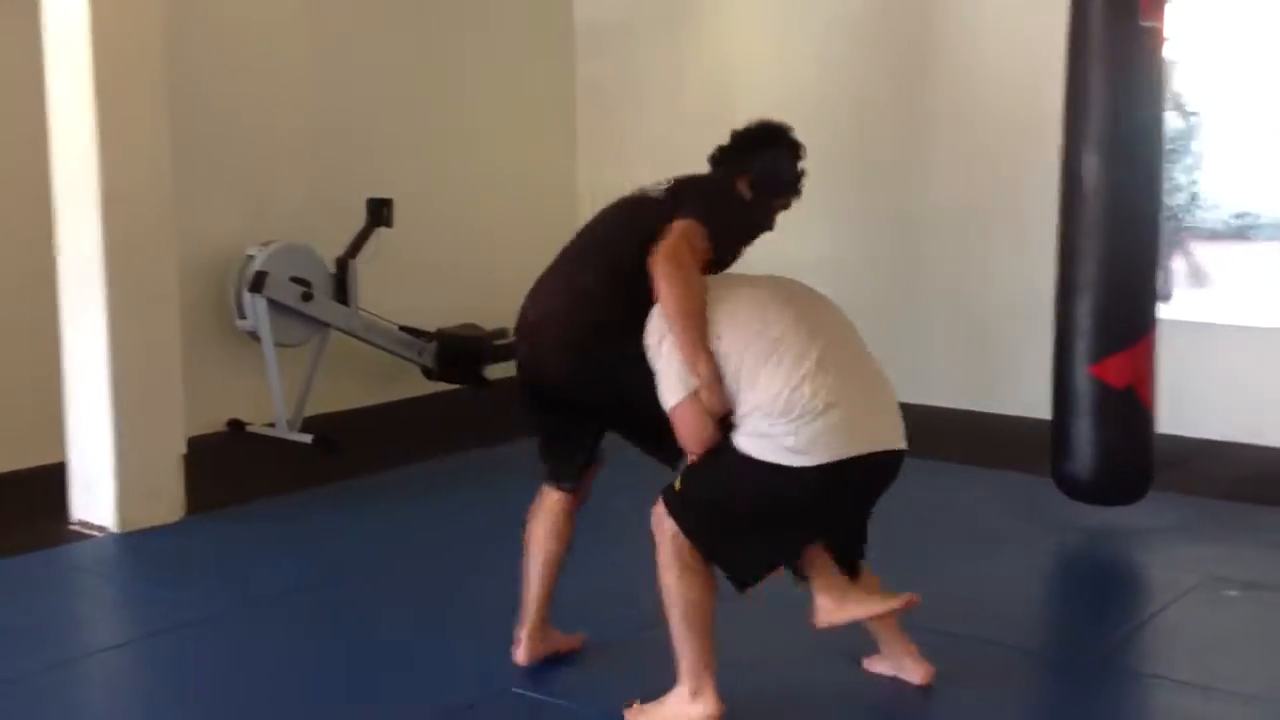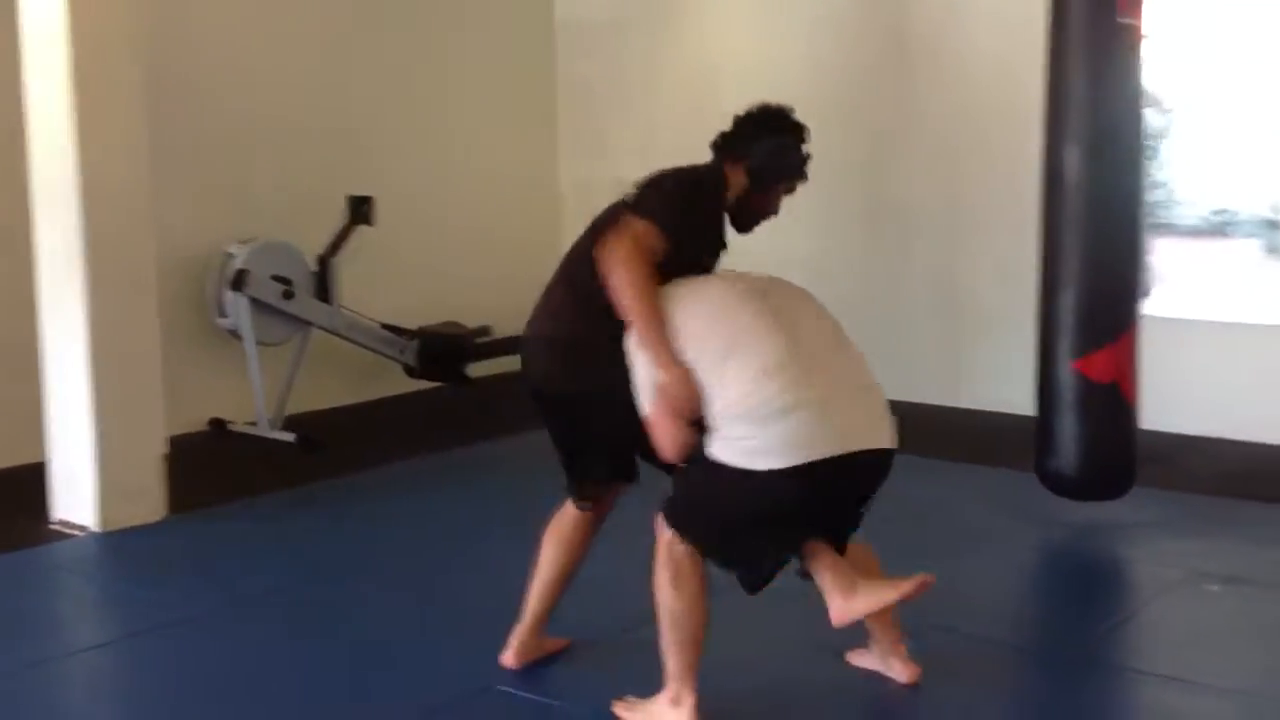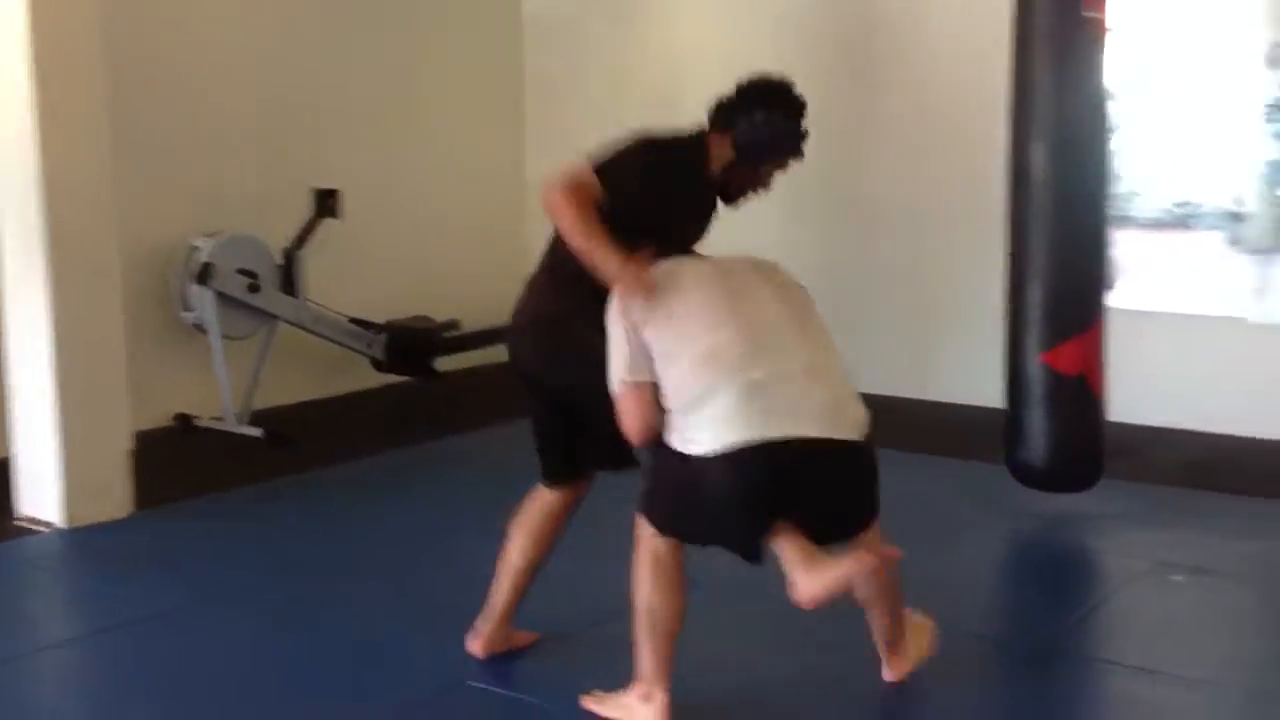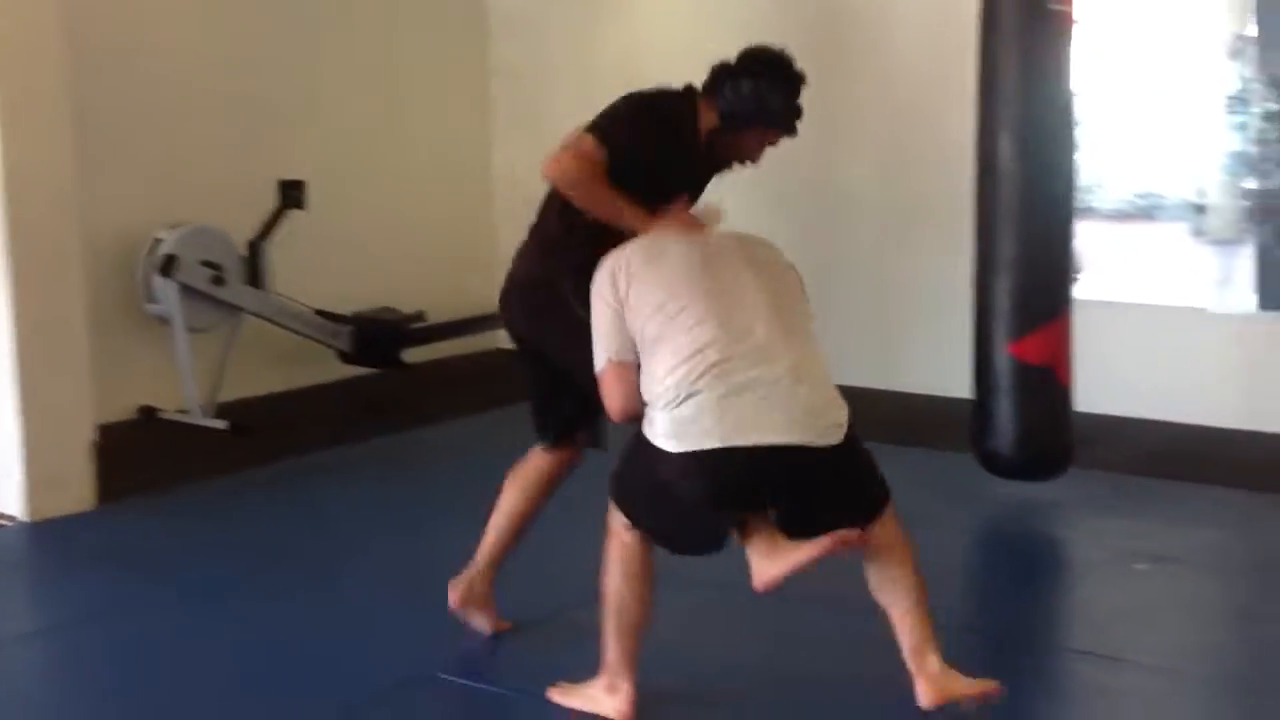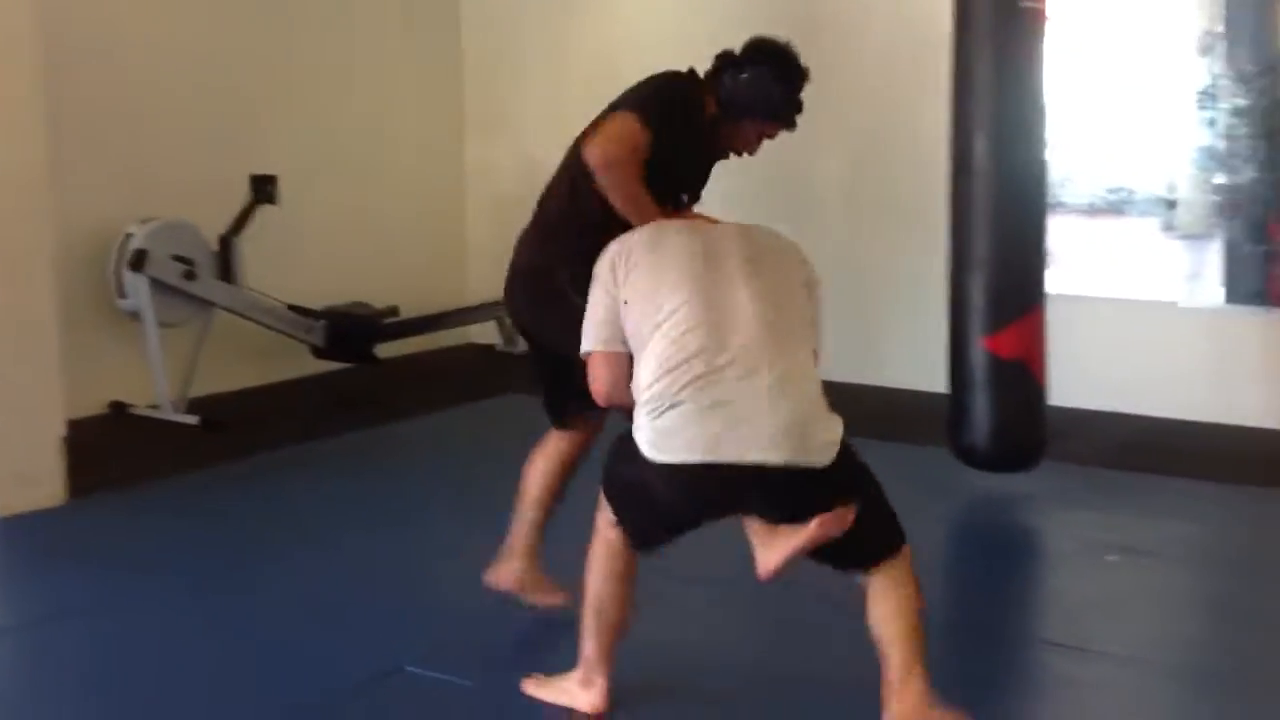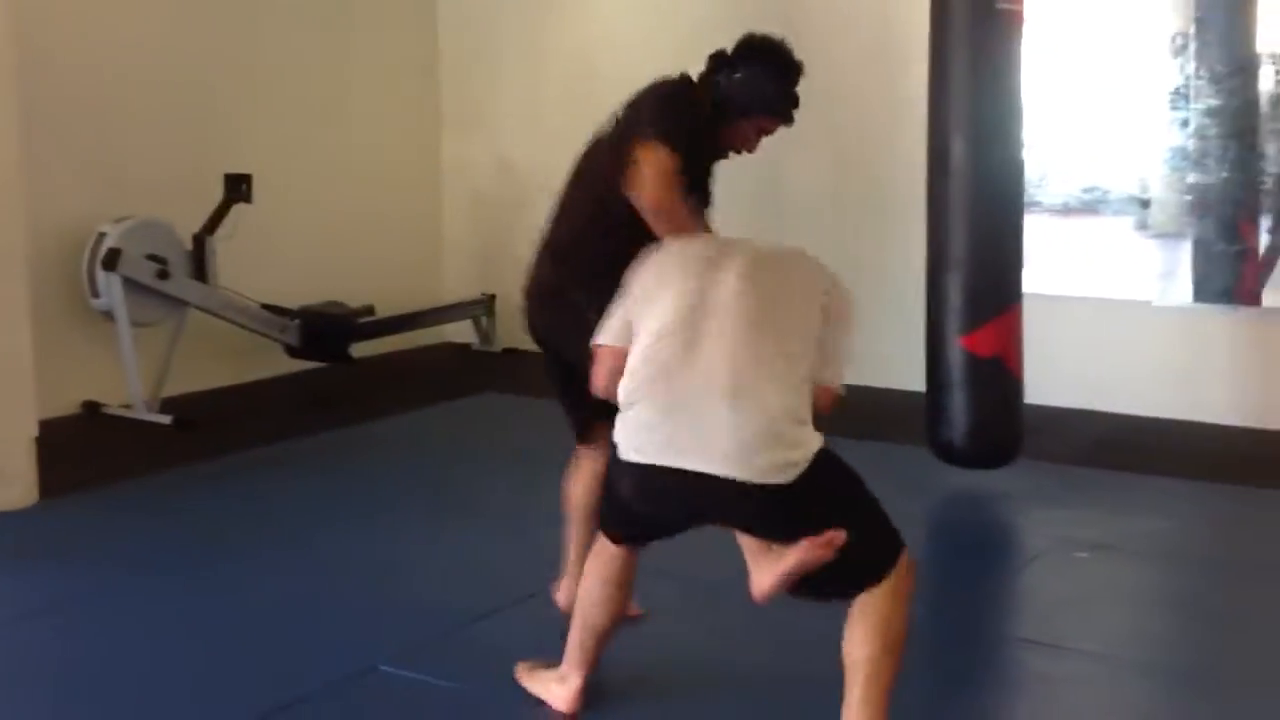
dt=0.1s
person 1, frame 1
left shoulder: (688, 193)
right shoulder: (722, 203)
right elbow: (669, 263)
right wrist: (707, 376)
left hip: (542, 335)
right hip: (596, 341)
left knee: (565, 485)
left ankle: (532, 634)
person 1, frame 2
left shoulder: (700, 201)
right shoulder: (694, 195)
right elbow: (621, 258)
right wrist: (669, 364)
left hip: (553, 349)
right hip: (586, 351)
left knee: (590, 497)
left ankle: (523, 640)
person 1, frame 3
left shoulder: (693, 180)
right shoulder: (666, 161)
left elbow: (662, 264)
right elbow: (562, 195)
right wrist: (619, 267)
left hip: (540, 332)
right hip: (570, 331)
left knee: (562, 483)
left ankle: (492, 626)
person 1, frame 4
left shoulder: (694, 149)
right shoulder: (655, 116)
right elbow: (564, 169)
right wrist: (645, 221)
left hip: (544, 298)
right hip: (557, 293)
left knee: (557, 448)
left ankle: (474, 581)
person 1, frame 5
left shoulder: (698, 135)
right shoulder: (669, 99)
right elbow: (607, 152)
left hip: (549, 283)
right hip: (557, 280)
left knee: (573, 426)
left ankle: (517, 561)
person 1, frame 6
left shoulder: (688, 124)
right shoulder: (675, 107)
right elbow: (649, 188)
left hip: (564, 293)
right hip: (580, 294)
left knee: (600, 445)
left ankle: (575, 582)
person 2, frame 1
left shoulder: (671, 315)
right shoulder: (768, 293)
left elbow: (696, 433)
left hip: (800, 446)
right hip: (883, 440)
left knee: (673, 529)
right knee: (825, 549)
right ankle: (902, 655)
person 2, frame 2
right shoulder: (777, 291)
left elbow: (669, 442)
left hip: (768, 448)
right hip: (865, 440)
left knee: (677, 539)
right knee: (823, 534)
right ankle: (891, 652)
person 2, frame 3
left shoulder: (631, 294)
right shoulder: (764, 272)
left elbow: (637, 425)
left hip: (723, 435)
right hip: (831, 425)
left knee: (658, 532)
right knee: (854, 529)
right ankle: (897, 648)
person 2, frame 4
left shoulder: (618, 268)
right shoulder: (765, 253)
left elbow: (619, 401)
left hip: (695, 436)
right hip: (808, 425)
left knee: (628, 525)
right knee: (875, 519)
right ankle: (929, 673)
person 2, frame 5
left shoulder: (624, 250)
right shoulder: (781, 251)
left elbow: (605, 387)
left hip: (675, 440)
right hip: (795, 435)
left knee: (615, 523)
right knee: (886, 554)
person 2, frame 6
left shoulder: (666, 258)
right shoulder: (818, 279)
left elbow: (603, 378)
right elbow: (819, 398)
left hip: (649, 443)
right hip: (764, 453)
left knee: (619, 537)
right knee: (884, 568)
left ankle: (569, 679)
